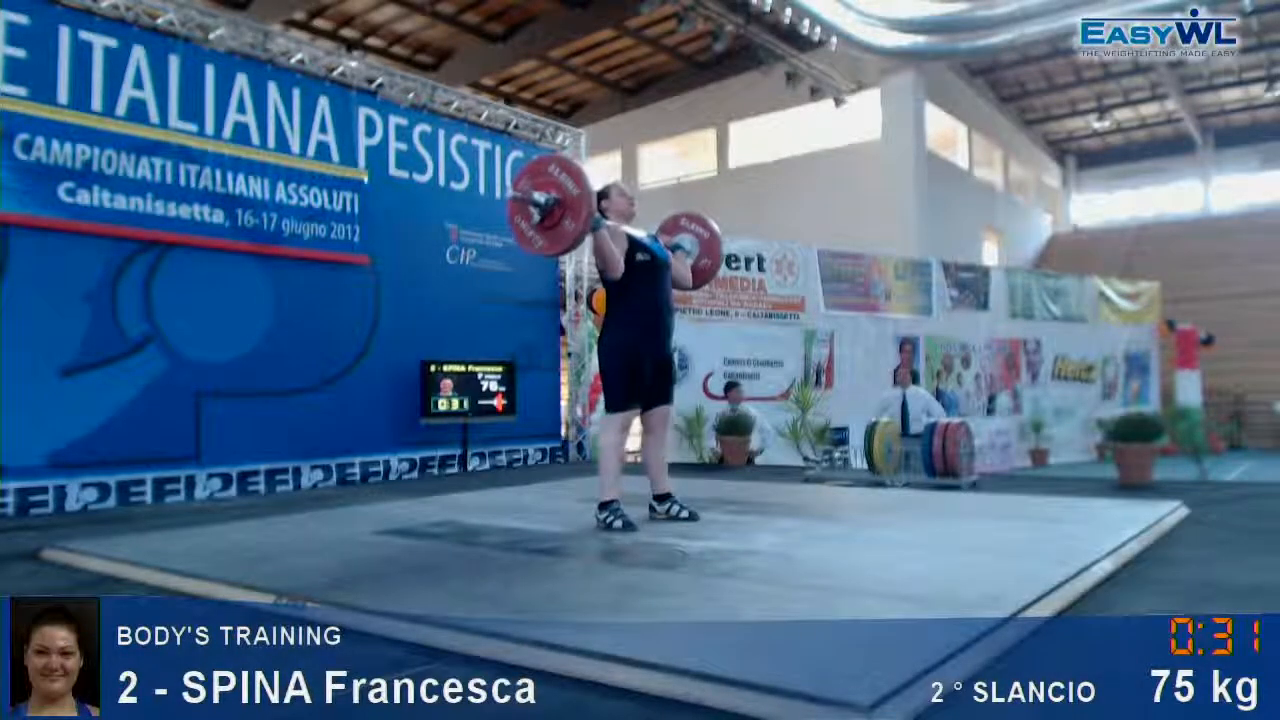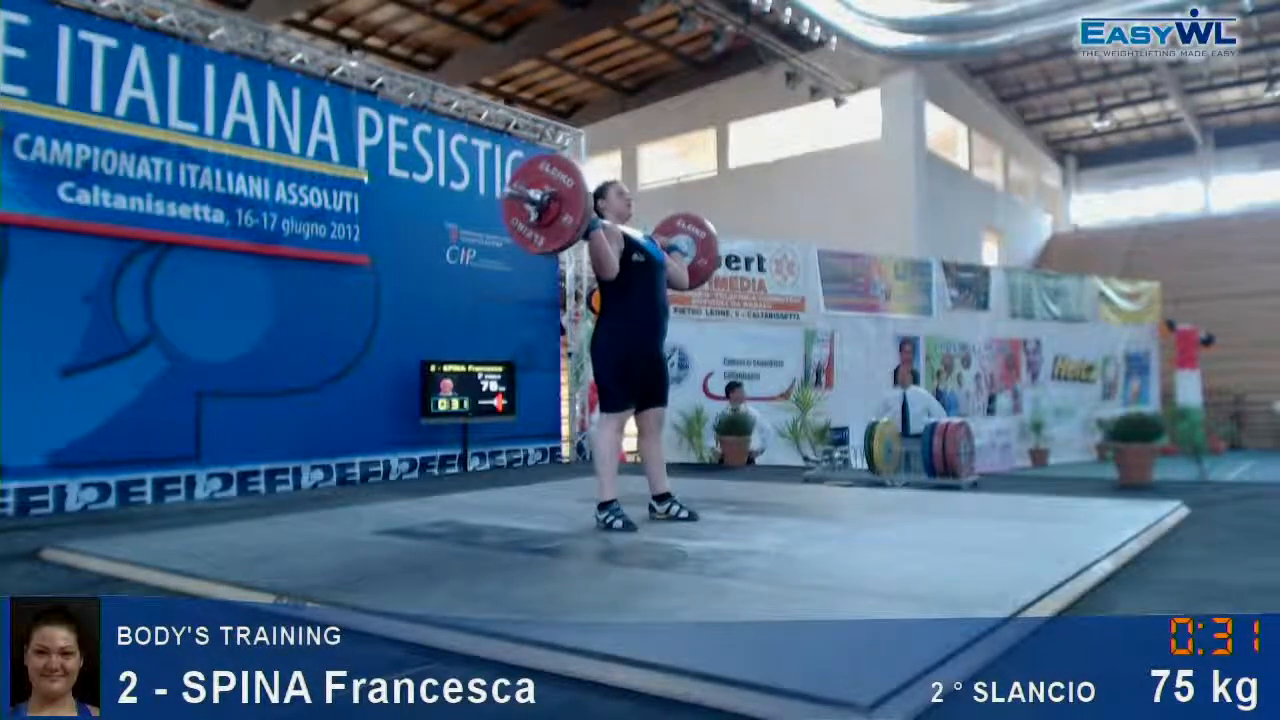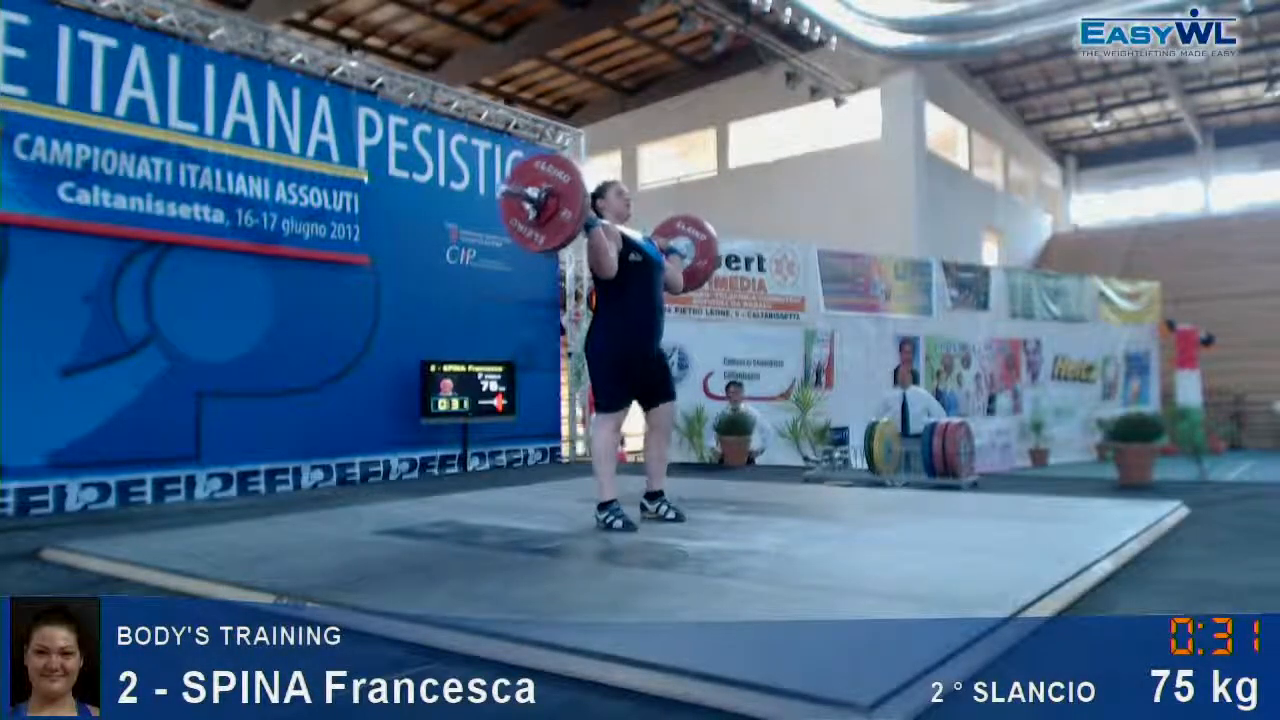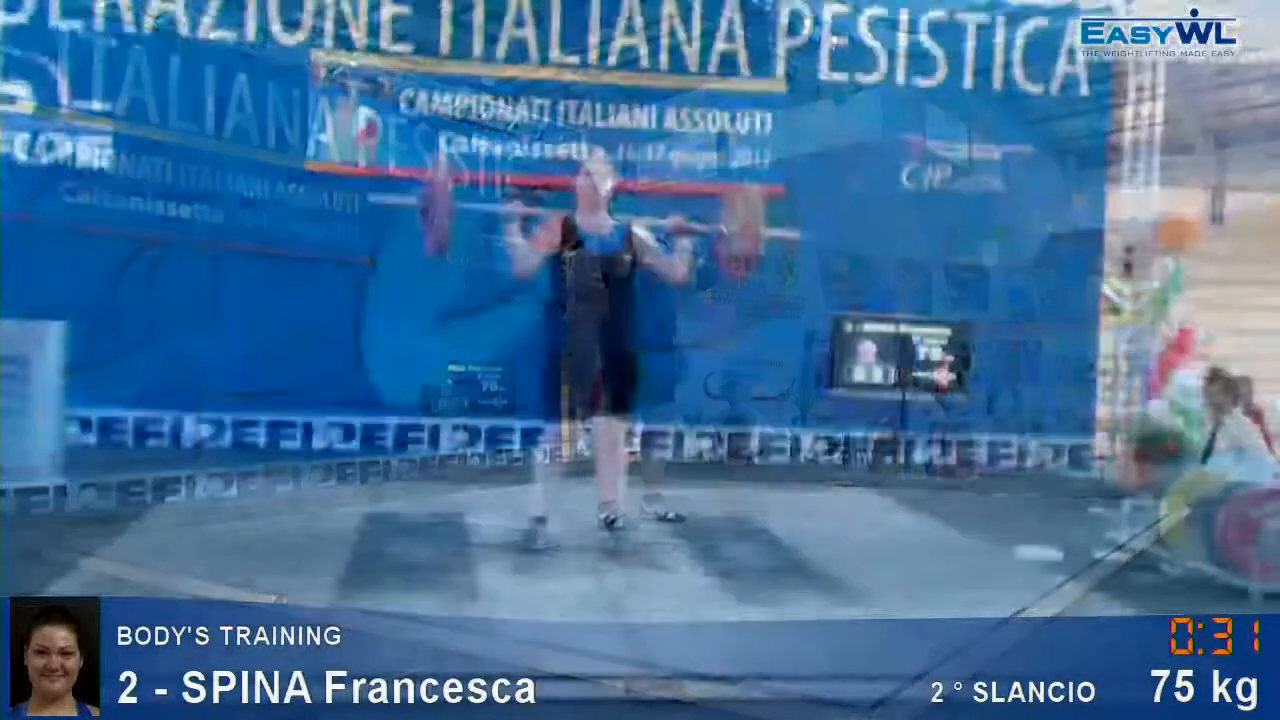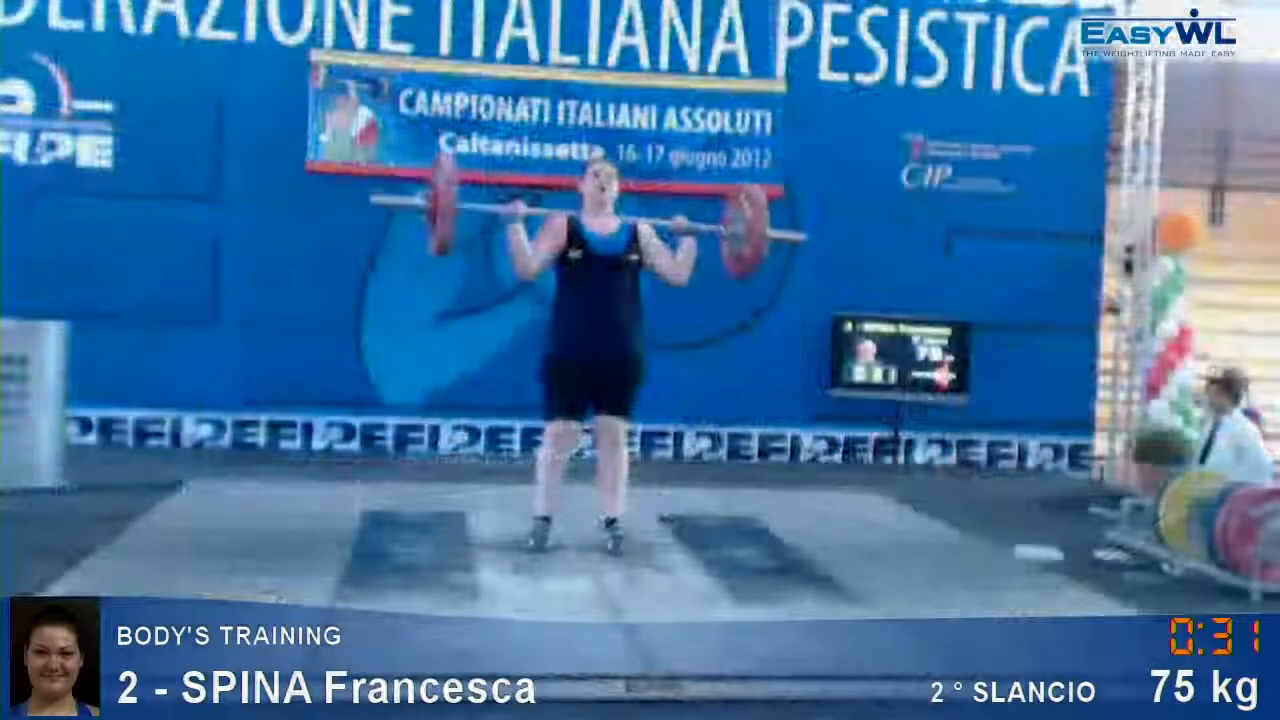
dt=0.4s
person 1, frame 1
left shoulder: (649, 240)
right shoulder: (610, 235)
left elbow: (684, 280)
right elbow: (615, 269)
left wrist: (676, 247)
right wrist: (596, 226)
left hip: (657, 345)
right hip: (624, 343)
left knee: (658, 421)
right knee: (619, 420)
left ankle: (662, 499)
right ankle: (608, 506)
person 1, frame 2
left shoulder: (647, 241)
right shoulder: (607, 233)
left elbow: (681, 280)
right elbow: (609, 270)
left wrist: (672, 248)
right wrist: (592, 227)
left hip: (650, 346)
right hip: (617, 344)
left knee: (653, 422)
right knee: (614, 420)
left ankle: (662, 499)
right ankle: (607, 506)
person 1, frame 3
left shoulder: (647, 242)
right shoulder: (606, 233)
left elbow: (675, 284)
right elbow: (607, 269)
left wrist: (672, 251)
right wrist: (591, 225)
left hip: (648, 346)
right hip: (613, 344)
left knee: (663, 416)
right knee: (610, 419)
left ankle: (654, 497)
right ankle: (606, 505)
person 1, frame 4
left shoulder: (631, 233)
right shoulder: (559, 227)
left elbow: (675, 273)
right elbow: (524, 266)
left wrist: (682, 237)
right wrist: (513, 223)
left hip: (618, 350)
right hip: (573, 347)
left knee: (612, 431)
right knee: (558, 432)
left ankle: (610, 512)
right ankle: (538, 518)
person 1, frame 5
left shoulder: (639, 233)
right shoulder: (562, 226)
left elbow: (678, 274)
right elbow: (527, 268)
left wrist: (687, 236)
right wrist: (515, 223)
left hip: (621, 353)
right hip: (569, 351)
left knee: (613, 434)
right knee: (560, 433)
left ankle: (612, 521)
right ankle: (542, 518)
